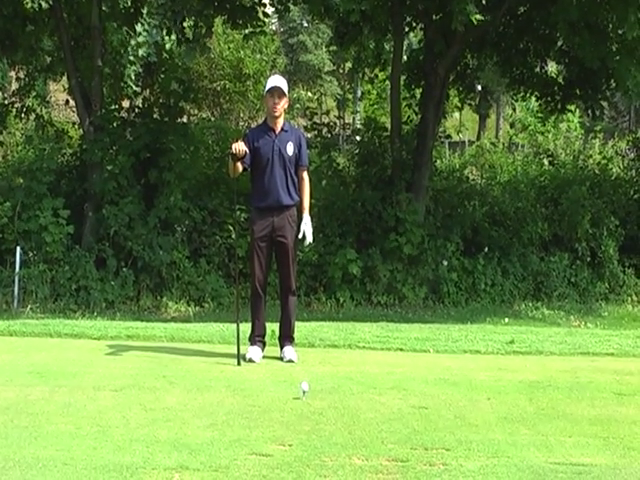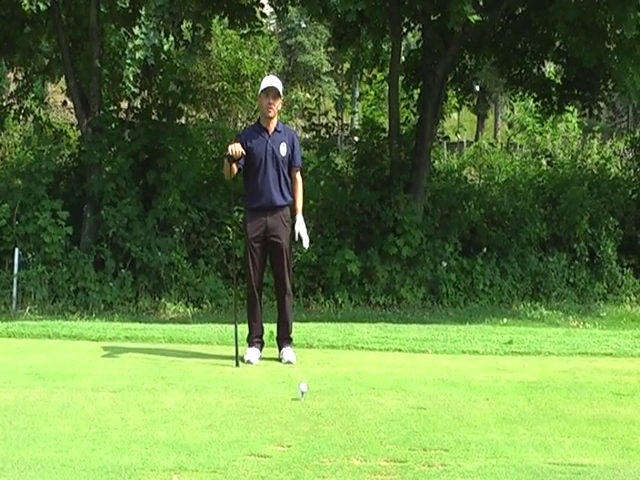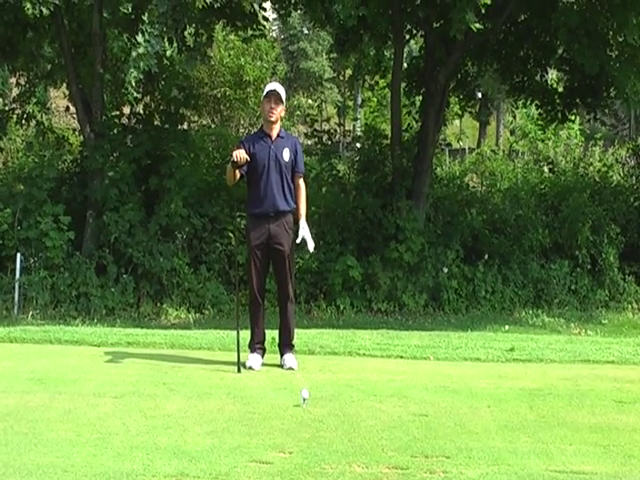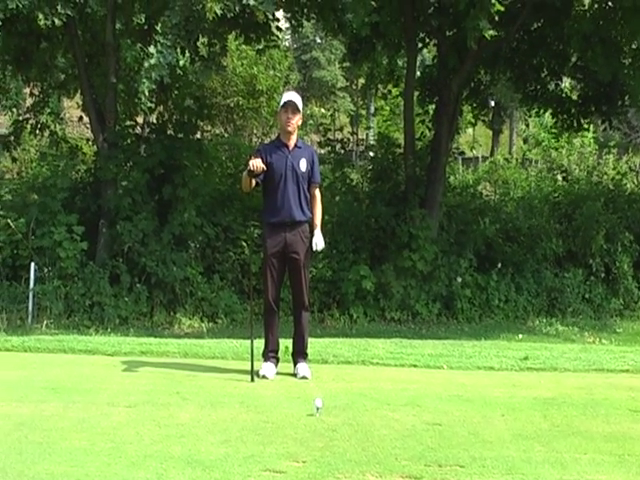
dt=0.5s
person 1, frame 1
left shoulder: (296, 136)
right shoulder: (253, 136)
left elbow: (303, 177)
right elbow: (235, 172)
left wrist: (306, 215)
right wrist: (235, 156)
left hip: (287, 215)
right hip: (260, 215)
left knee: (288, 282)
right knee: (258, 281)
left ankle: (287, 342)
right ankle: (256, 341)
person 1, frame 2
left shoulder: (290, 136)
right shoulder: (246, 136)
left elbow: (296, 177)
right elbow: (229, 175)
left wrist: (299, 216)
right wrist: (230, 158)
left hip: (281, 215)
right hip: (254, 216)
left knee: (284, 282)
right knee: (254, 282)
left ankle: (285, 343)
right ankle: (255, 342)
person 1, frame 3
left shoulder: (292, 143)
right shoulder: (249, 142)
left elbow: (299, 183)
right elbow: (231, 180)
left wrist: (302, 221)
right wrist: (233, 163)
left hip: (283, 222)
right hip: (256, 222)
left knee: (286, 288)
right knee: (256, 288)
left ankle: (287, 350)
right ankle: (256, 349)
person 1, frame 4
left shoulder: (309, 153)
right shoulder: (265, 151)
left elbow: (315, 193)
right elbow: (247, 188)
left wrist: (317, 229)
right wrist: (250, 171)
left hip: (300, 231)
right hip: (273, 232)
left knee: (301, 298)
right knee: (271, 297)
left ankle: (300, 358)
right ankle: (270, 357)
